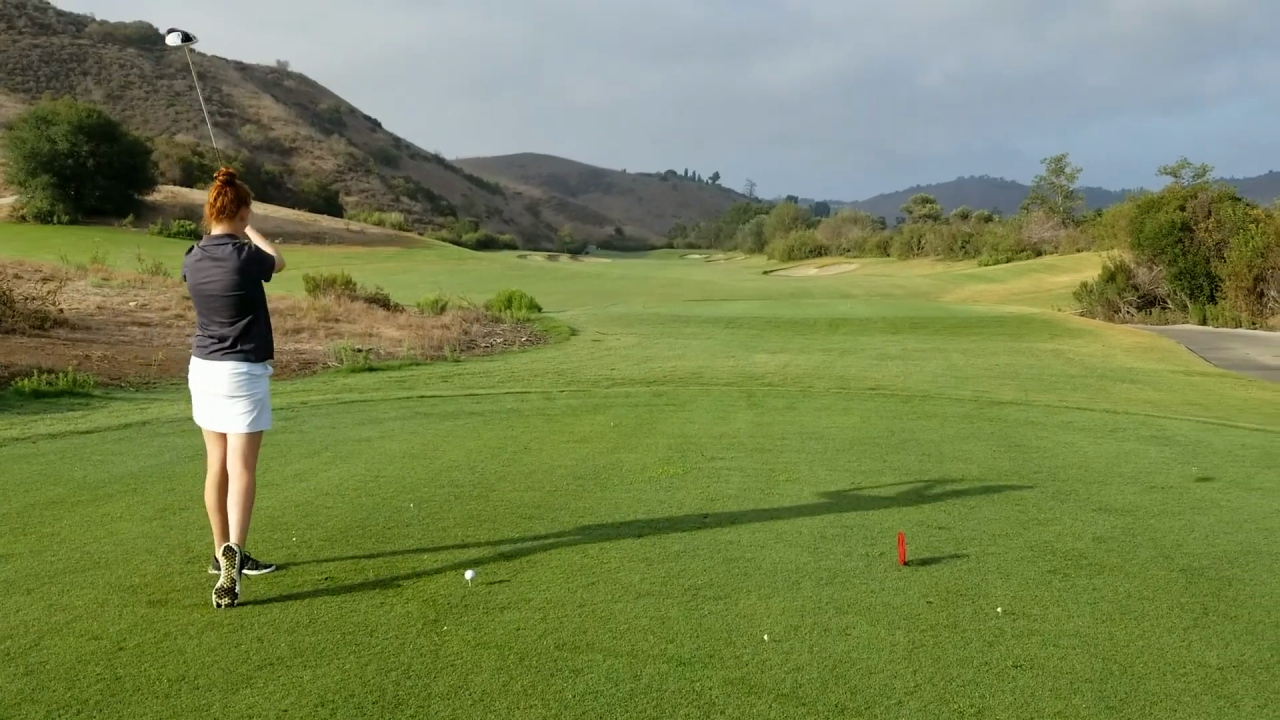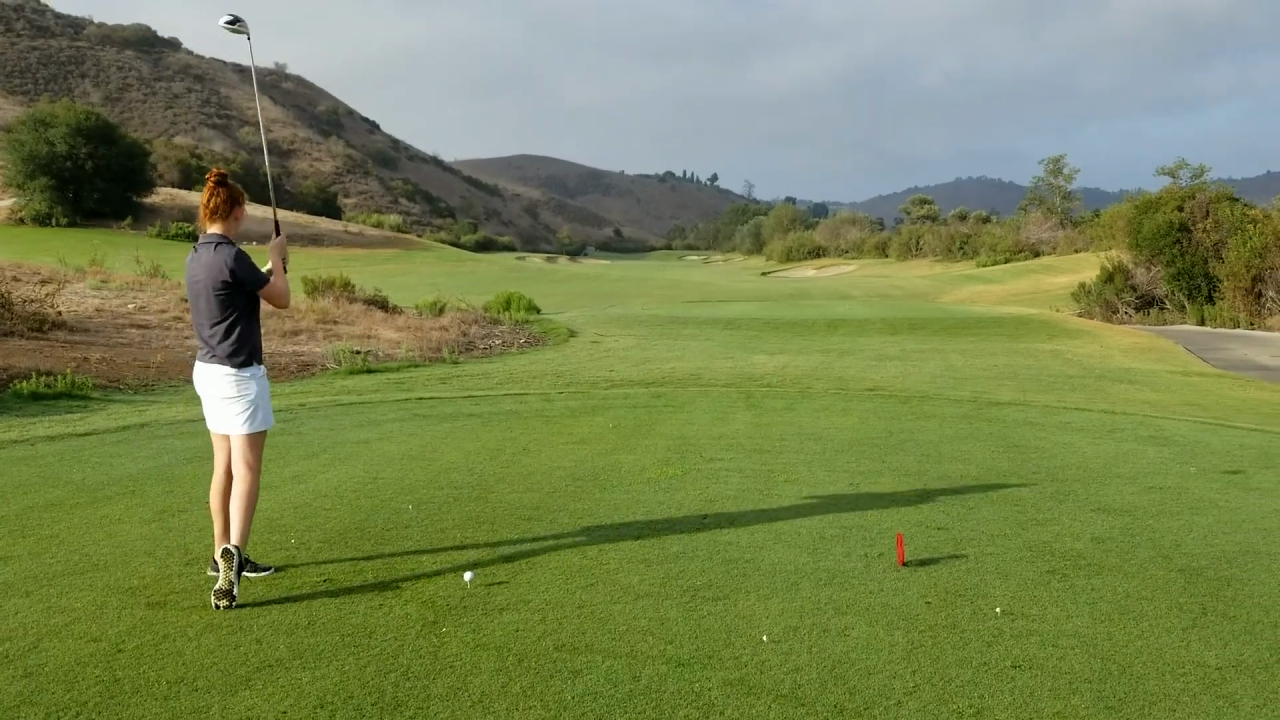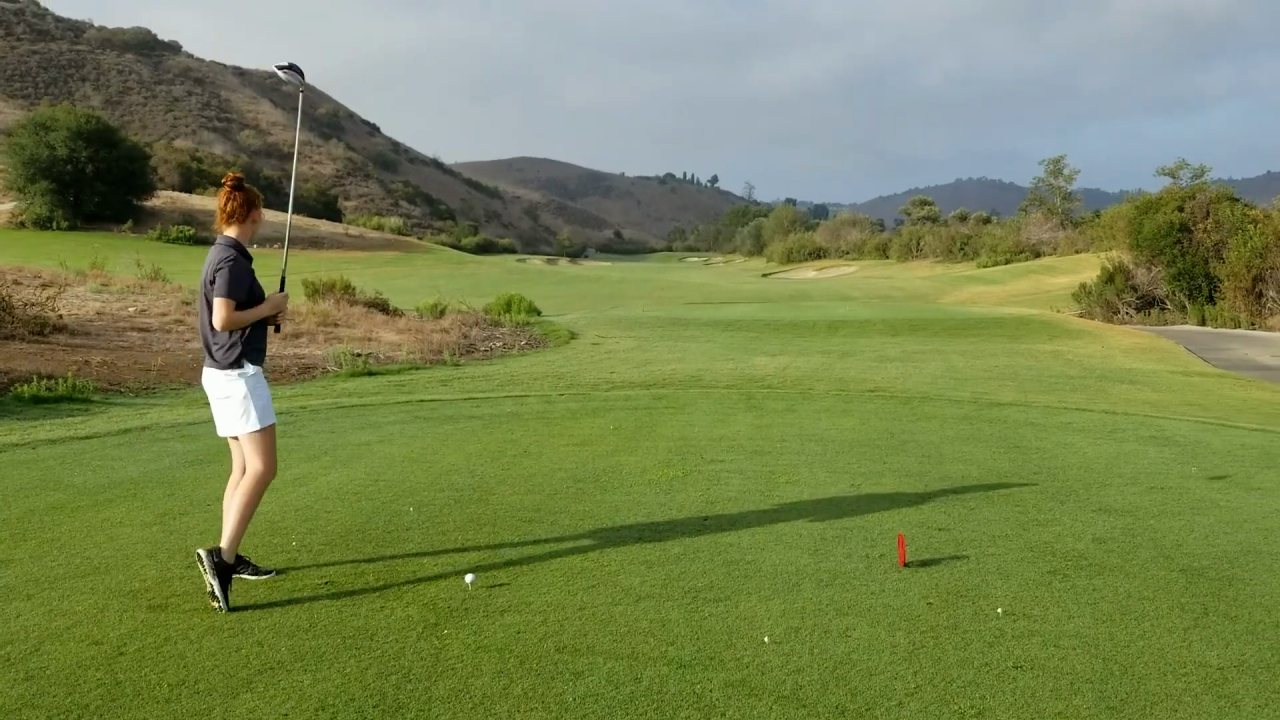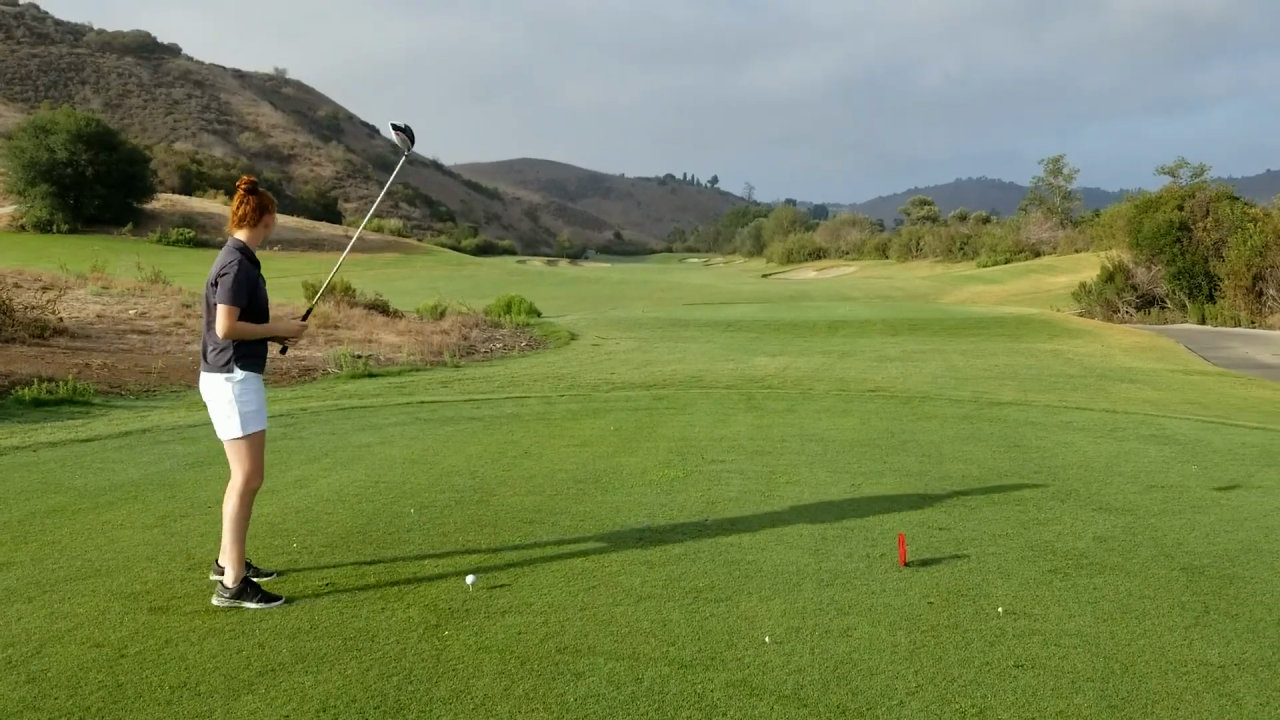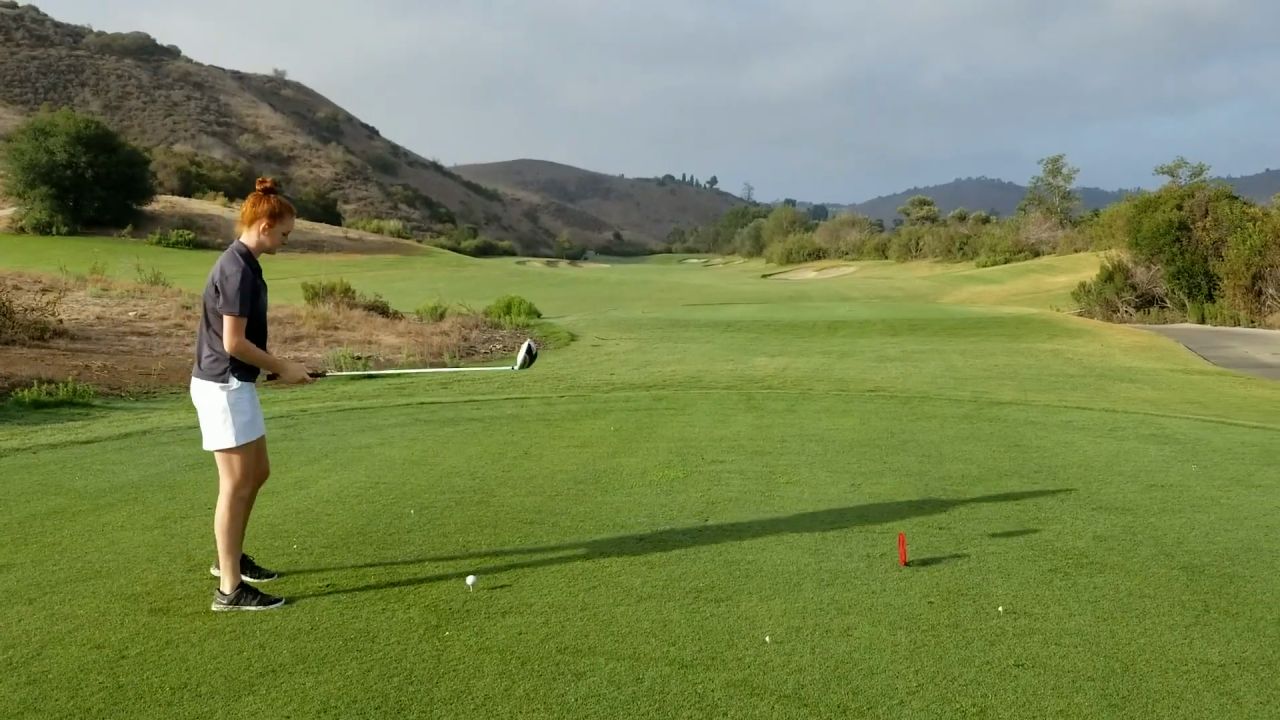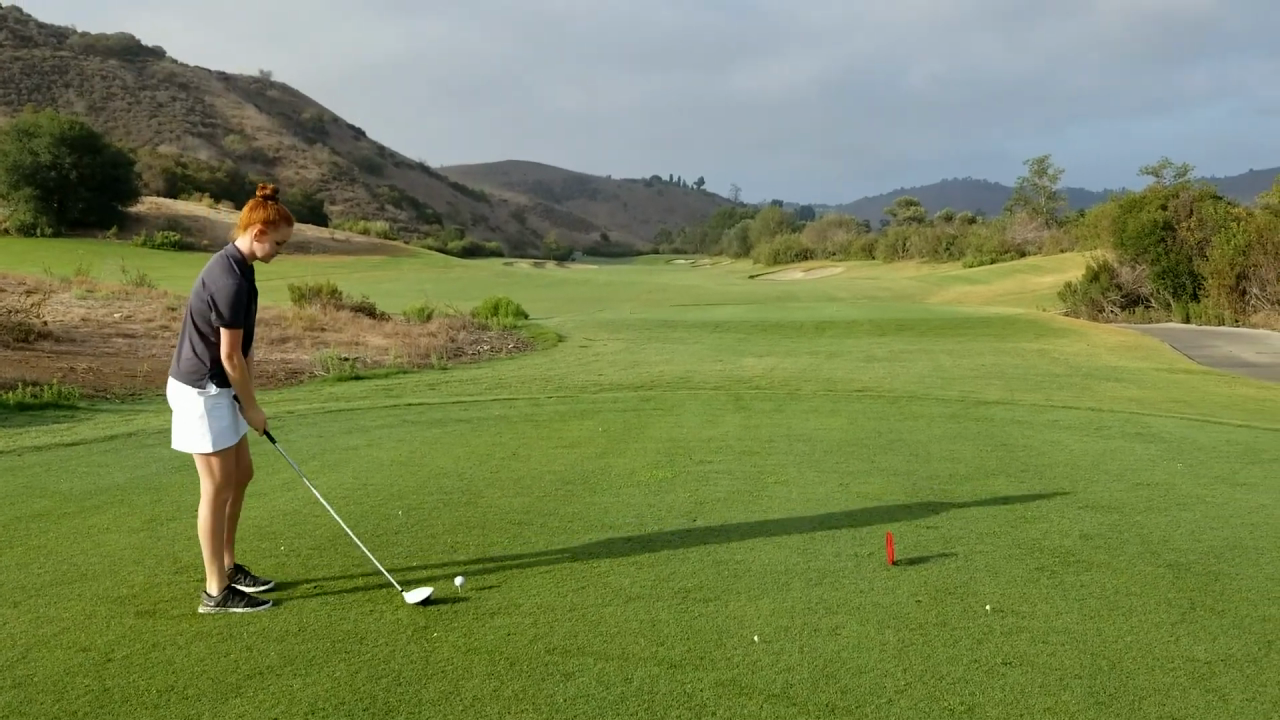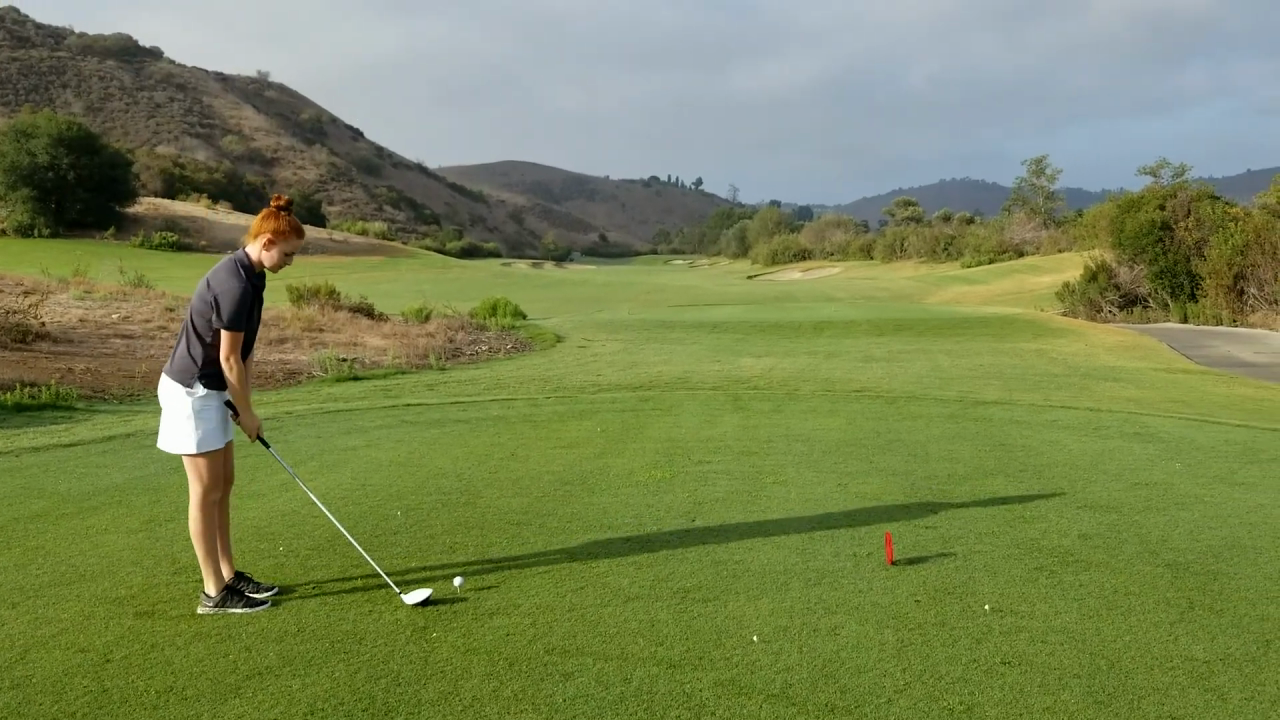
dt=0.3s
person 1, frame 1
left shoulder: (192, 259)
right shoulder: (246, 255)
right elbow: (276, 260)
left wrist: (233, 235)
right wrist: (247, 229)
left hip: (203, 368)
right hip: (242, 372)
left knee: (217, 466)
right knee: (241, 469)
left ankle: (223, 552)
right ankle: (234, 551)
person 1, frame 2
left shoulder: (196, 256)
right shoulder: (231, 256)
right elbow: (281, 298)
left wrist: (263, 269)
right wrist: (277, 260)
left hip: (208, 370)
right hip: (239, 374)
left knee: (224, 468)
right knee: (246, 471)
left ankle: (224, 555)
right ankle: (233, 553)
person 1, frame 3
left shoulder: (224, 254)
right shoulder: (231, 259)
right elbow: (223, 320)
left wrist: (268, 310)
right wrist: (267, 307)
left hip: (231, 372)
right hip: (237, 374)
left knee: (244, 469)
right knee: (262, 469)
left ankle: (229, 556)
right ankle: (219, 553)
person 1, frame 4
left shoulder: (238, 259)
right shoulder: (237, 264)
right elbow: (225, 328)
left wrist: (276, 331)
right wrist: (276, 328)
left hip: (237, 376)
right hip: (231, 378)
left knee: (246, 474)
right knee: (248, 476)
left ankle: (227, 559)
right ankle: (232, 582)
person 1, frame 5
left shoulder: (242, 263)
right shoulder: (238, 271)
right elbow: (233, 343)
left wrist: (274, 365)
right wrist: (282, 368)
left hip: (235, 385)
right hip: (223, 386)
left knee: (258, 474)
right knee: (236, 485)
left ankle: (230, 557)
right ankle: (230, 588)
person 1, frame 6
left shoulder: (235, 266)
right shoulder: (230, 279)
right elbow: (229, 356)
left wrist: (246, 398)
right wrist: (251, 406)
left hip: (216, 389)
right hip: (200, 391)
left knee: (241, 476)
right knee: (217, 488)
left ankle: (226, 566)
right ankle: (216, 591)
person 1, frame 7
left shoulder: (249, 274)
right shoulder: (236, 283)
left elbow: (243, 350)
right elbow: (229, 358)
left wrist: (242, 404)
right wrist: (247, 412)
left hip: (208, 390)
right hip: (191, 391)
left knee: (223, 485)
right knee: (206, 491)
left ankle: (229, 576)
right ankle: (214, 592)
